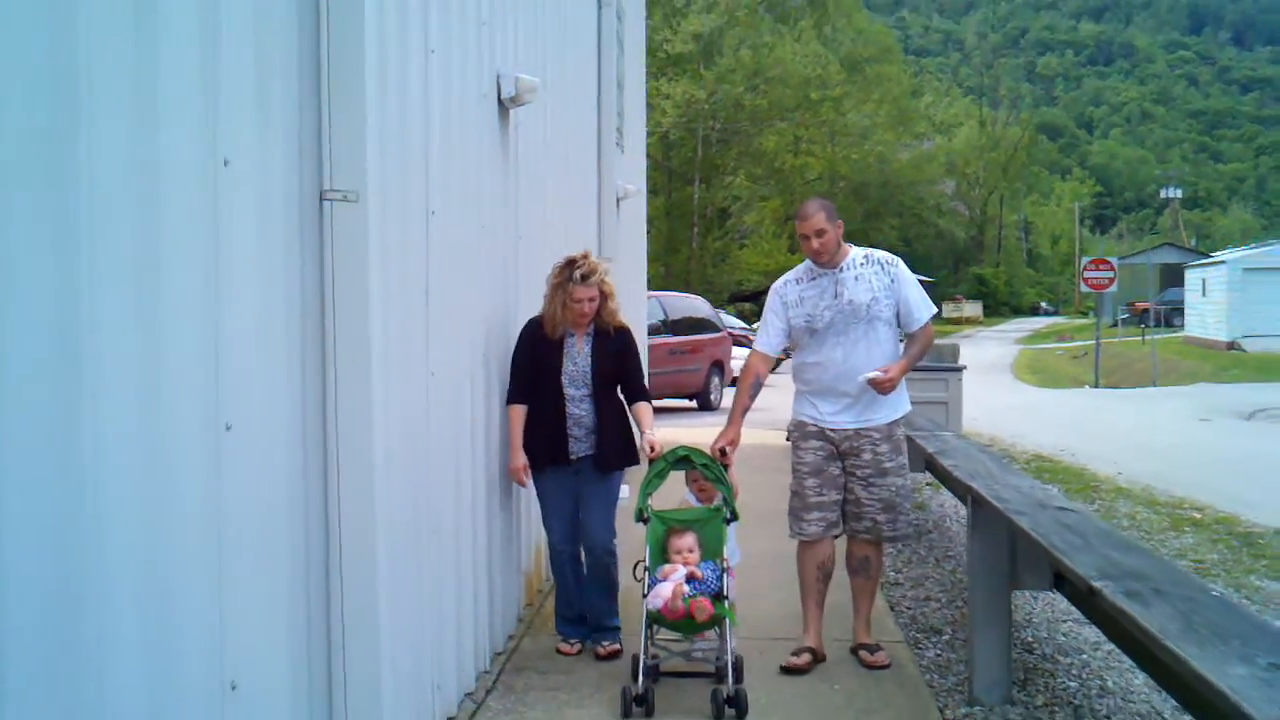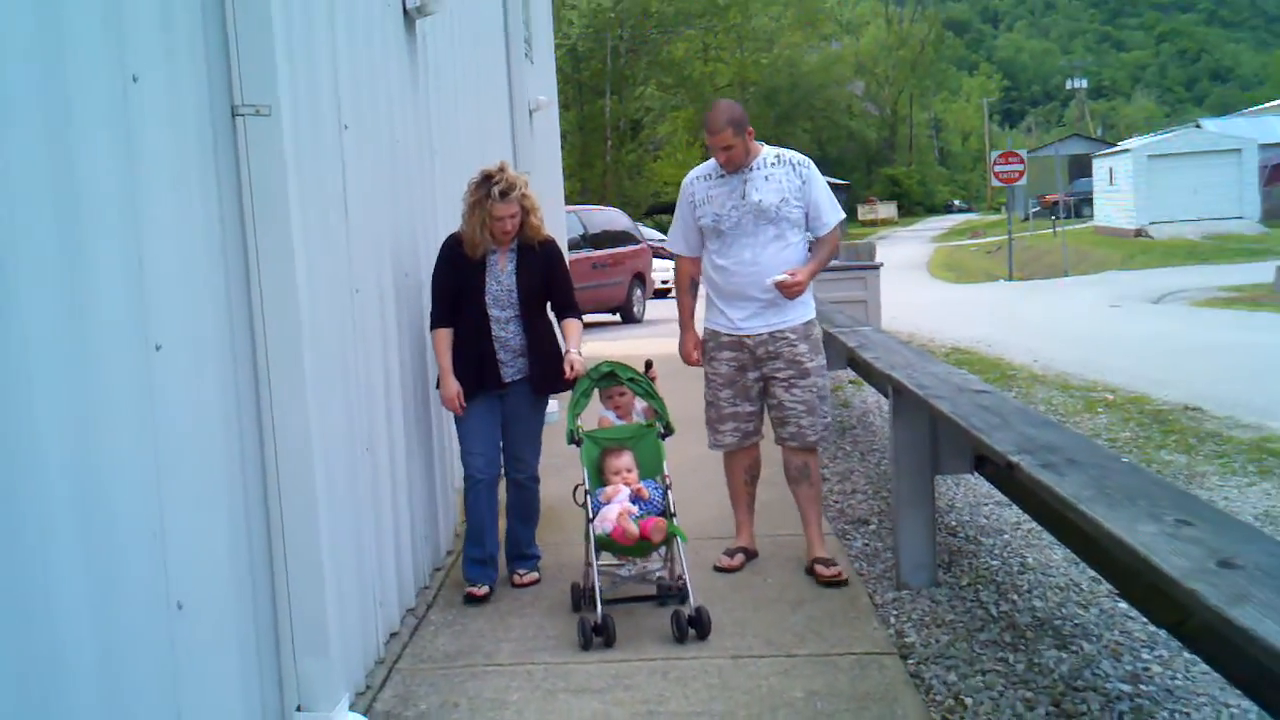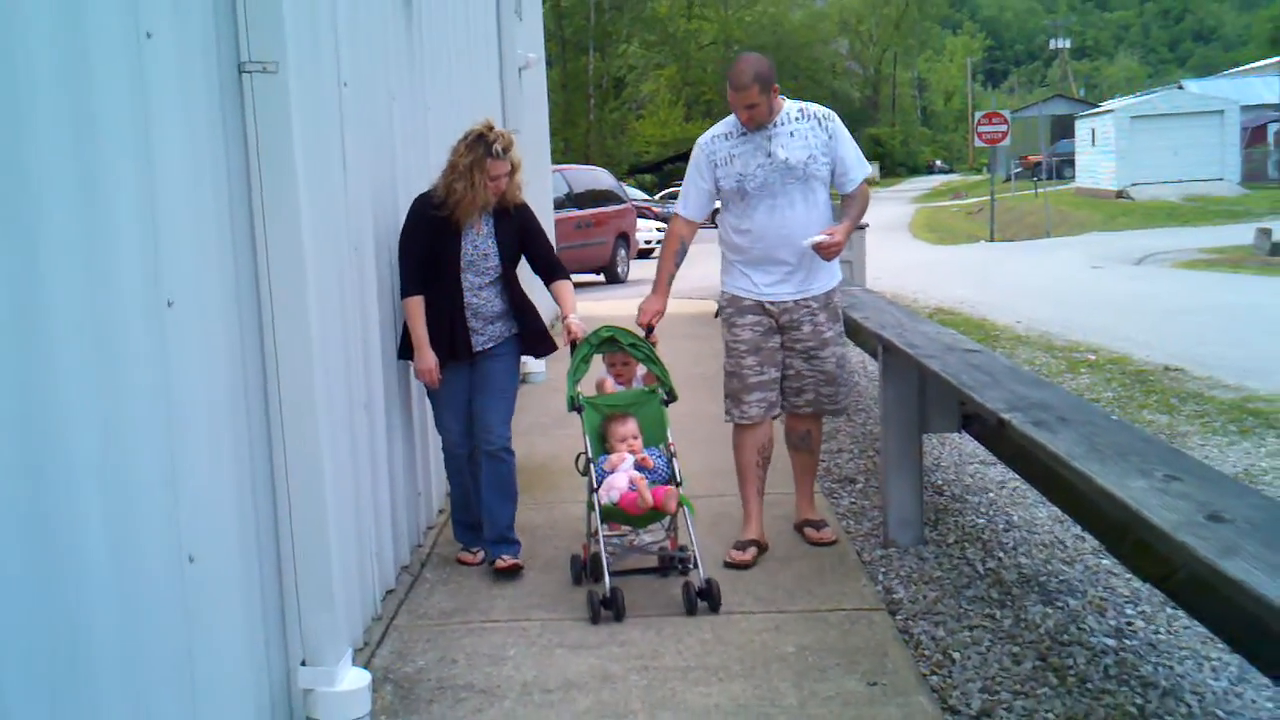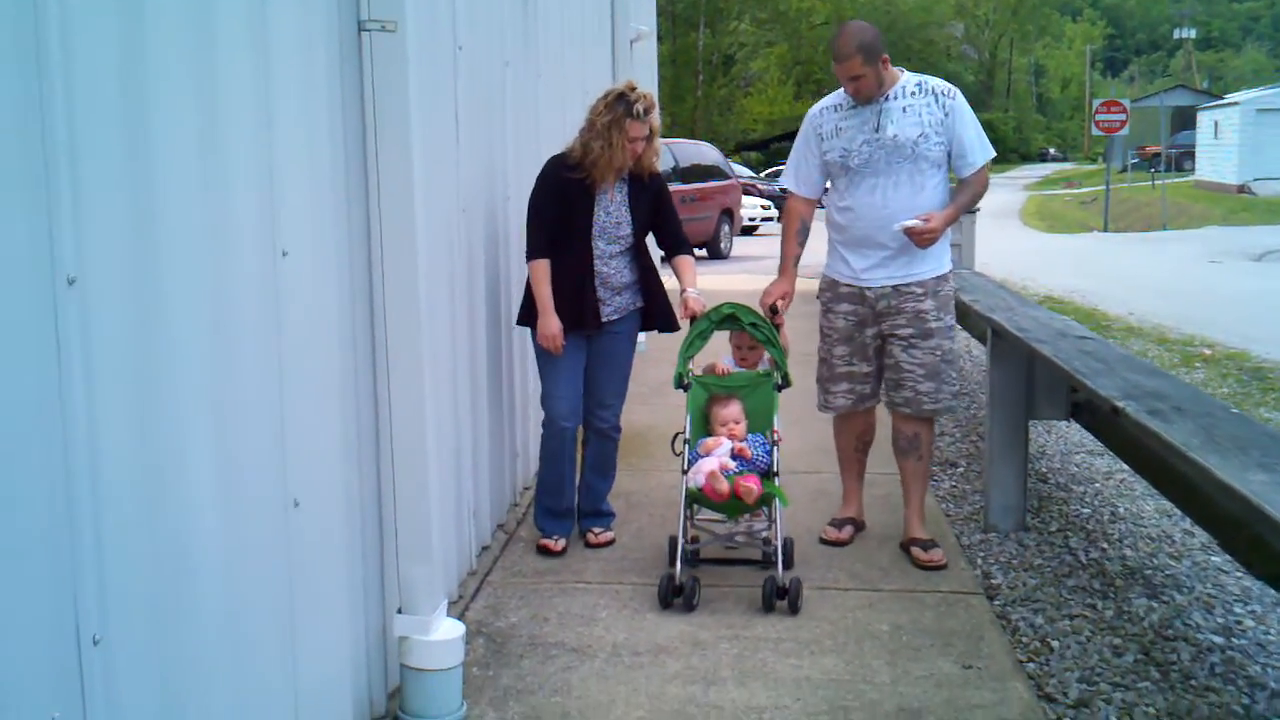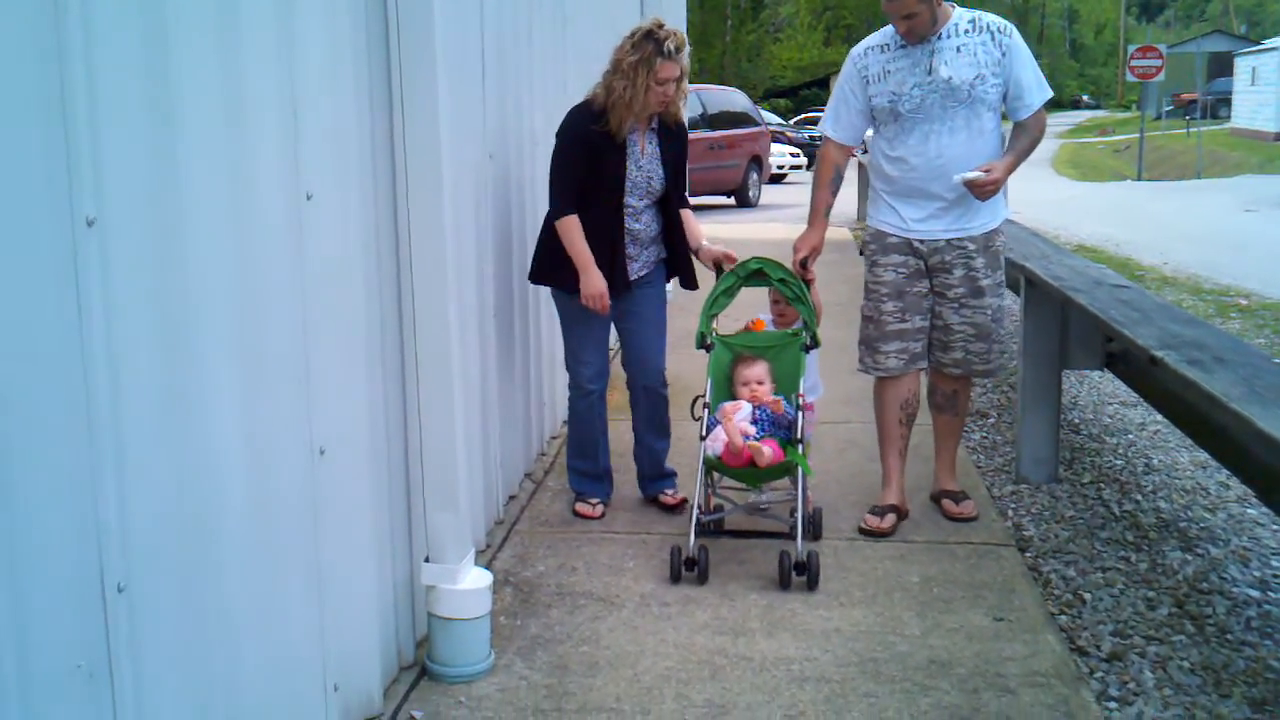
dt=1s
person 1, frame 1
left shoulder: (887, 268)
right shoulder: (786, 288)
left elbow: (923, 329)
right elbow: (761, 357)
left wrist: (901, 367)
right wrist: (734, 424)
left hip: (877, 424)
right hip: (814, 425)
left knee: (868, 531)
right knee: (813, 530)
left ankle: (863, 633)
right ankle: (812, 638)
person 1, frame 2
left shoulder: (797, 169)
right shoulder: (695, 184)
left elbow: (830, 233)
right elbow: (688, 262)
left wrist: (809, 270)
right wrist: (686, 329)
left hip: (792, 327)
right hip: (726, 333)
left knee: (801, 437)
right knee: (737, 438)
left ankle: (816, 548)
right ankle: (744, 536)
person 1, frame 3
left shoulder: (821, 123)
right shoulder: (713, 144)
left elbow: (857, 189)
right elbow: (685, 220)
left wrist: (844, 228)
right wrist: (659, 291)
left hip: (814, 293)
right hip: (747, 297)
left knee: (806, 407)
right knee: (751, 410)
left ankle: (805, 508)
right ankle: (752, 528)
person 1, frame 4
left shoulder: (942, 100)
right shoulder: (823, 116)
left elbow: (976, 176)
right elbow: (802, 200)
left wrist: (946, 217)
right wrist: (786, 275)
left hip: (920, 282)
right hip: (846, 283)
left knee: (917, 403)
right knee: (850, 400)
left ankle: (915, 525)
right ankle: (851, 506)
person 1, frame 5
right shoulder: (866, 57)
left elbow: (1032, 116)
right elbow: (836, 146)
left wrist: (1006, 165)
right wrist: (816, 227)
left hip: (972, 233)
right hip: (894, 234)
left knee: (957, 362)
right knee: (895, 361)
left ankle: (946, 478)
right ankle: (892, 490)
person 2, frame 1
left shoulder: (617, 336)
right shoulder: (536, 333)
left elbow: (635, 391)
right elbow: (519, 394)
left wrist: (648, 431)
right wrist: (516, 449)
left hip: (602, 454)
right hip: (551, 455)
left knee: (599, 542)
right knee: (562, 544)
left ankle: (606, 629)
right ankle: (571, 627)
person 2, frame 2
left shoulder: (543, 248)
right shoulder: (457, 250)
left elbow: (566, 307)
right elbow: (442, 317)
left wrist: (572, 349)
right wrist: (447, 375)
left hip: (528, 376)
right hip: (475, 379)
left knee: (523, 471)
right knee: (480, 472)
left ankle: (523, 558)
right ankle: (479, 572)
person 2, frame 3
left shoulder: (515, 212)
right shoulder: (428, 212)
left elbow: (550, 267)
right elbow: (412, 285)
left wrist: (570, 315)
right wrist: (422, 348)
left hip: (499, 342)
right hip: (445, 346)
left knee: (494, 441)
right knee: (458, 445)
left ankle: (502, 543)
right ankle: (471, 536)
person 2, frame 4
left shoulder: (648, 183)
right shoulder: (561, 174)
left elbow: (675, 242)
right elbow: (538, 248)
left wrist: (689, 289)
right wrist: (546, 312)
left hip: (620, 316)
right hip: (564, 315)
left knee: (604, 420)
right knee: (562, 418)
left ankle: (595, 514)
right ankle: (553, 521)
person 2, frame 5
left shoulder: (672, 130)
right shoulder: (585, 123)
left elbow: (675, 201)
right elbow: (563, 205)
left wrist: (702, 247)
right wrist: (588, 271)
left hip: (645, 269)
right hip: (584, 270)
left knee: (650, 375)
right knee: (589, 381)
left ankle: (656, 477)
right ankle: (590, 484)
